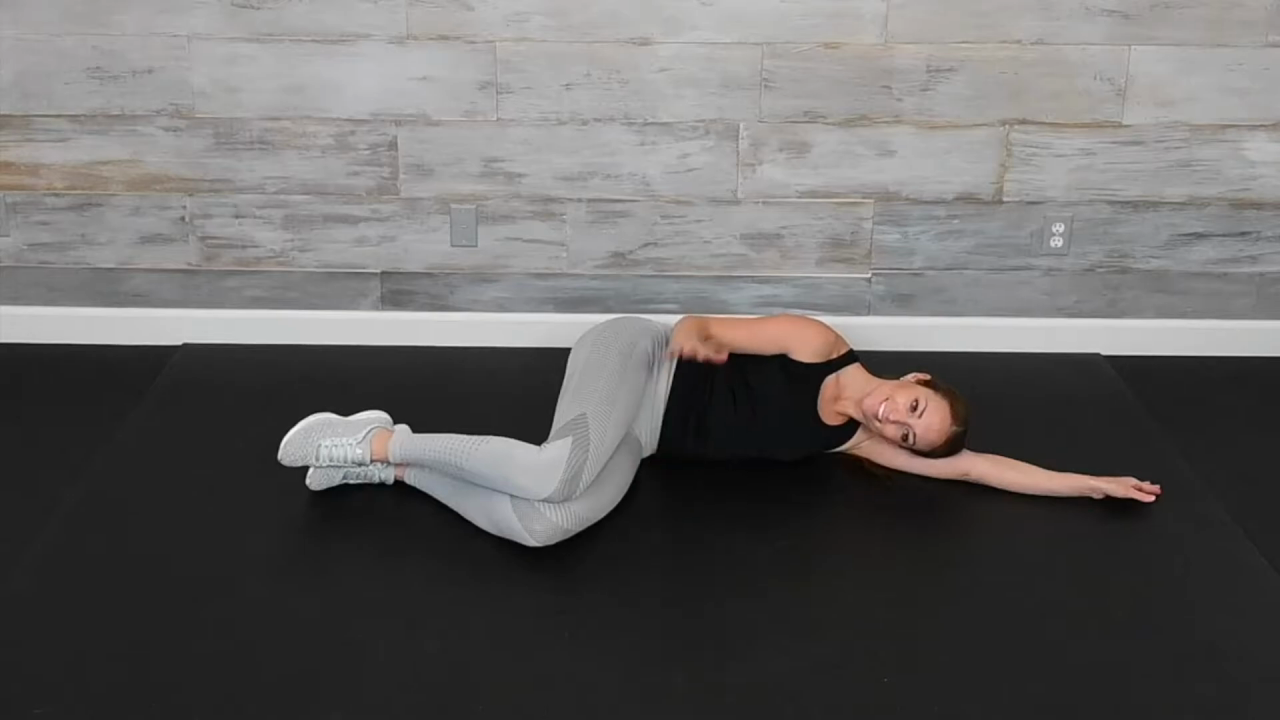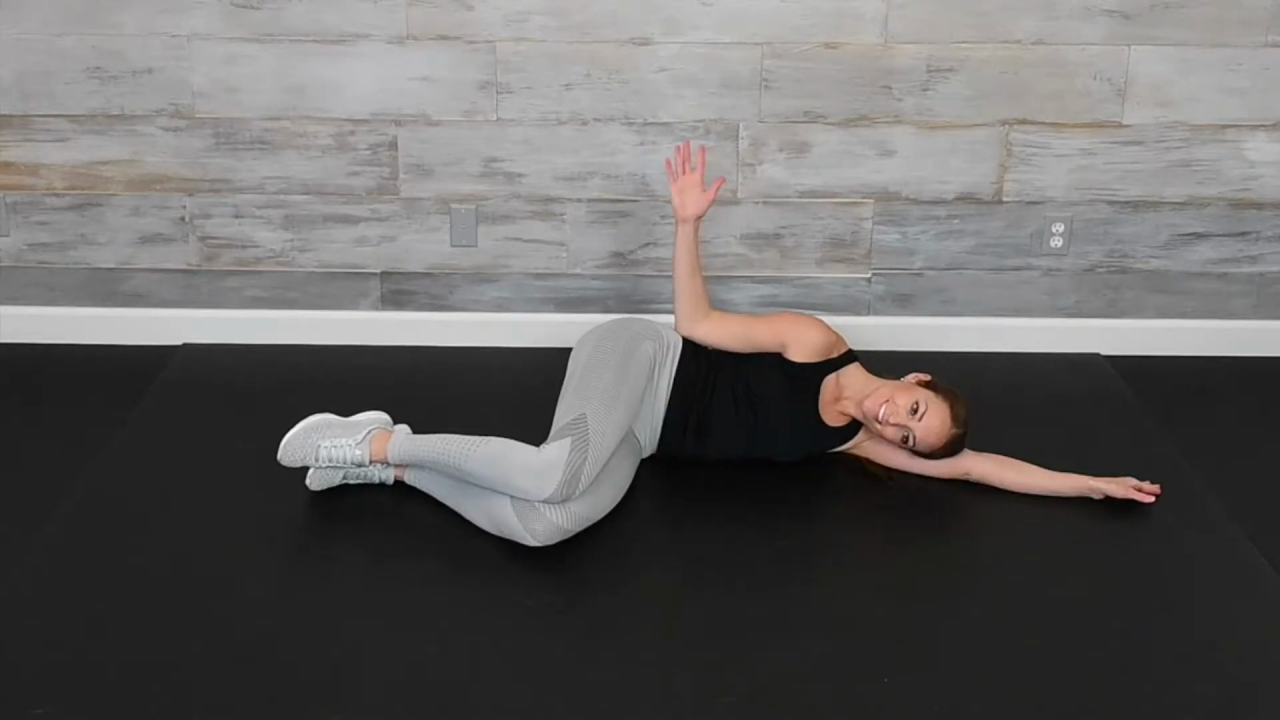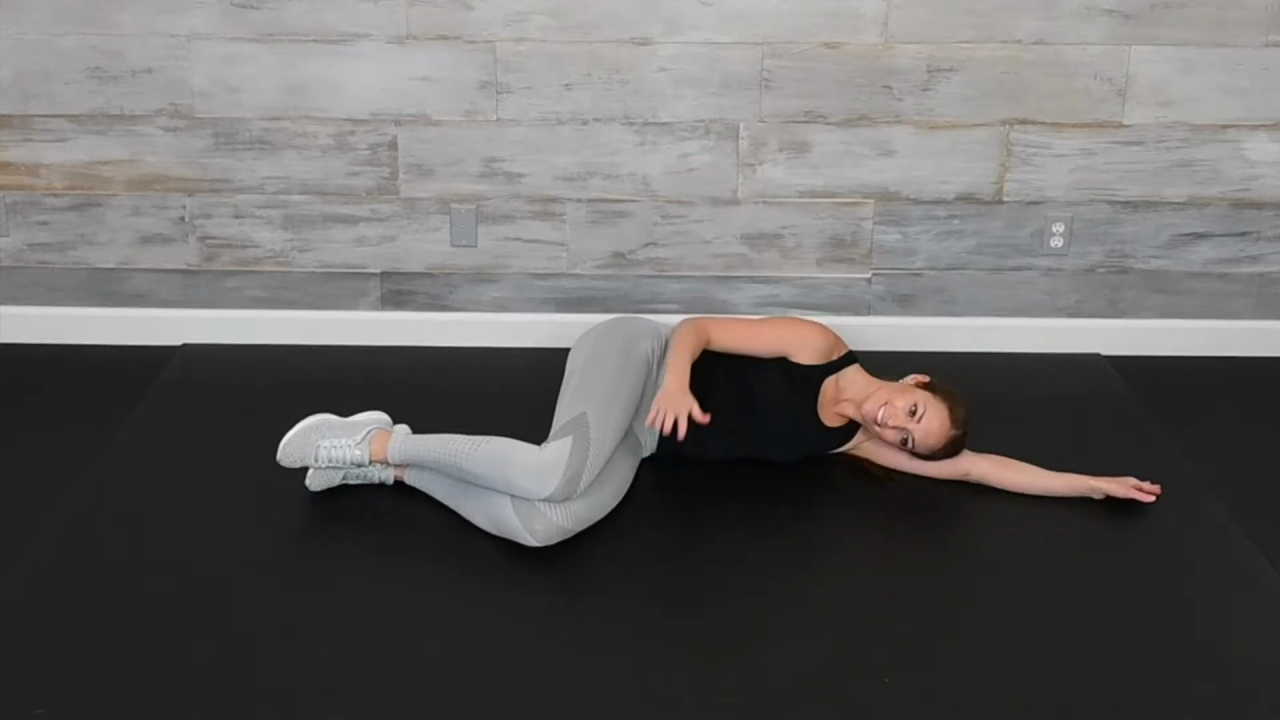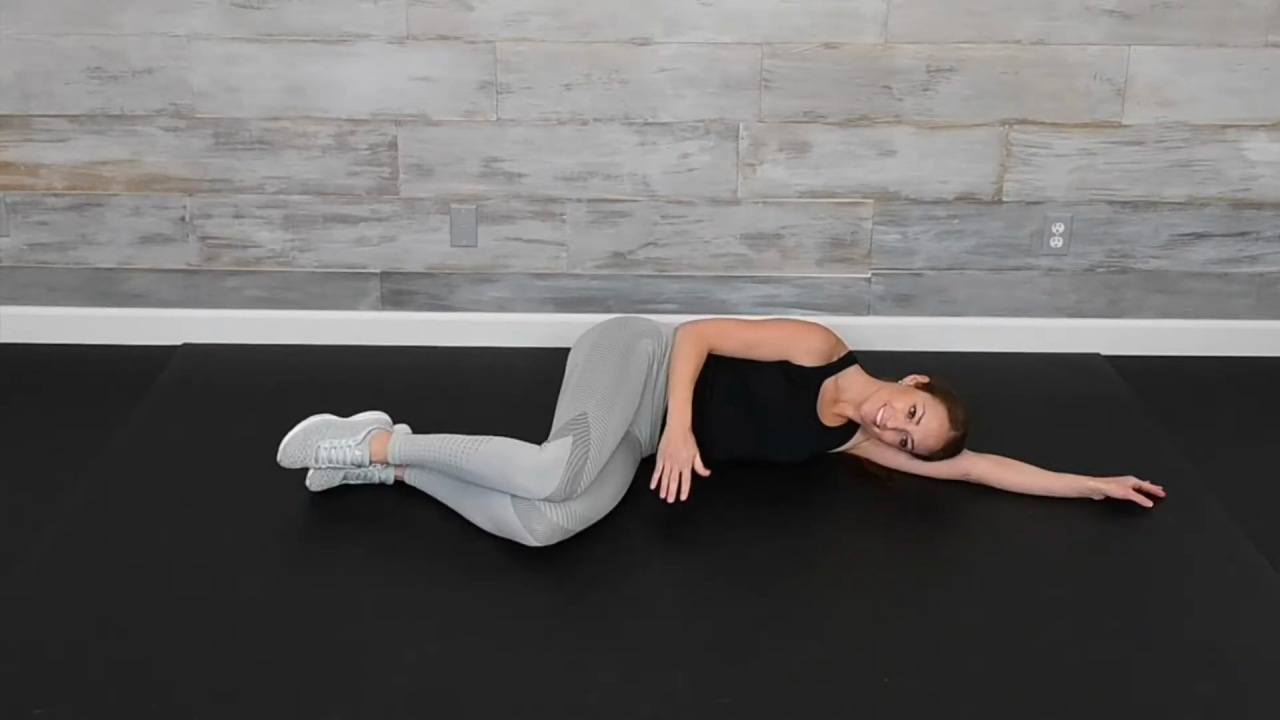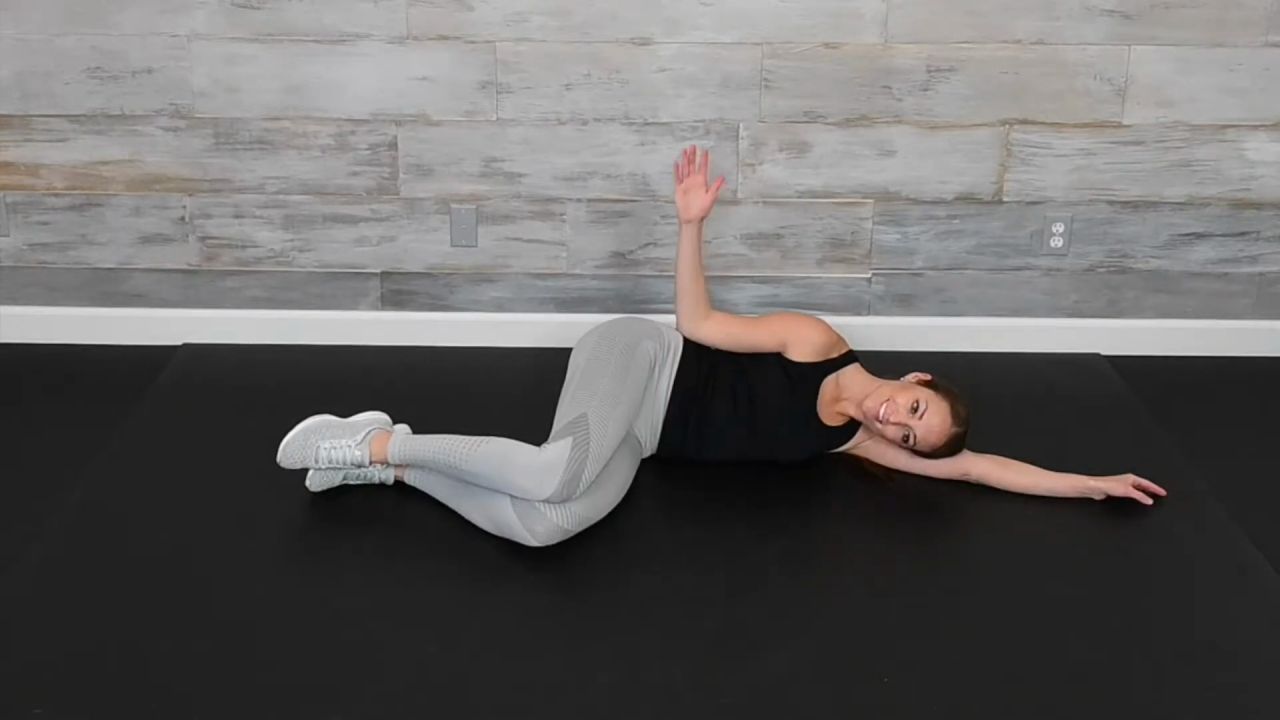
dt=0.7s
person 1, frame 1
left shoulder: (854, 438)
right shoulder: (819, 344)
left elbow: (974, 465)
right elbow: (692, 325)
left wrist: (1091, 481)
right wrist: (690, 338)
left hip: (646, 441)
right hip: (636, 357)
left knee: (545, 523)
right knee: (557, 477)
left ankle: (390, 455)
right ankle: (376, 440)
person 1, frame 2
left shoulder: (854, 441)
right shoulder: (817, 343)
left elbow: (977, 463)
right elbow: (695, 324)
left wrist: (1091, 483)
right wrist: (689, 222)
left hip: (648, 444)
right hip: (637, 364)
left knee: (545, 524)
right knee: (556, 479)
left ankle: (387, 458)
right ankle: (375, 443)
person 1, frame 3
left shoulder: (857, 441)
right shoulder: (818, 345)
left elbow: (975, 465)
right elbow: (696, 331)
left wrist: (1092, 482)
right wrist: (677, 373)
left hip: (641, 450)
right hip: (633, 356)
left knee: (547, 524)
right knee: (558, 478)
left ankle: (389, 458)
right ankle: (375, 439)
person 1, frame 4
left shoulder: (852, 441)
right shoulder: (819, 348)
left elbow: (974, 466)
right elbow: (695, 333)
left wrist: (1090, 483)
right wrist: (681, 422)
left hip: (636, 448)
right hip: (636, 359)
left knee: (549, 525)
right knee: (559, 476)
left ankle: (389, 457)
right ankle: (372, 442)
person 1, frame 5
left shoulder: (853, 440)
right shoulder: (816, 345)
left elbow: (976, 466)
right elbow: (696, 322)
left wrist: (1092, 484)
right wrist: (692, 223)
left hip: (645, 444)
right hip: (636, 363)
left knee: (545, 524)
right knee: (555, 478)
left ankle: (387, 462)
right ankle: (375, 441)
